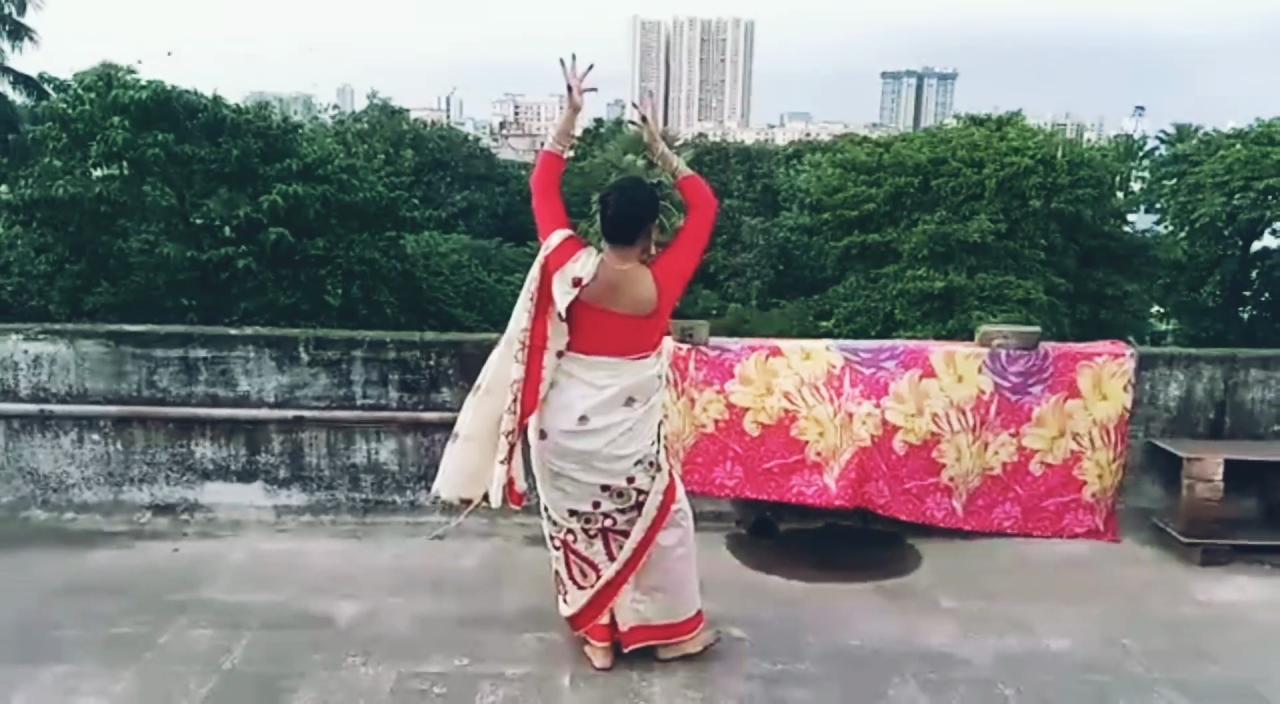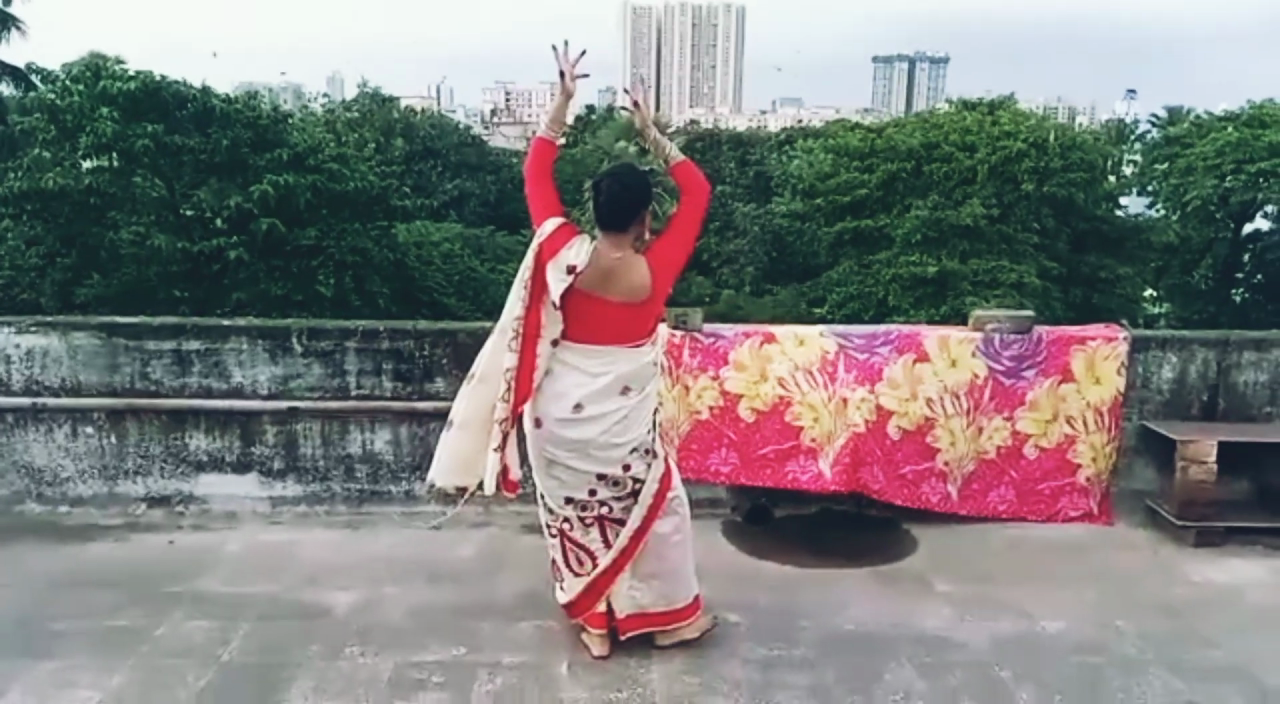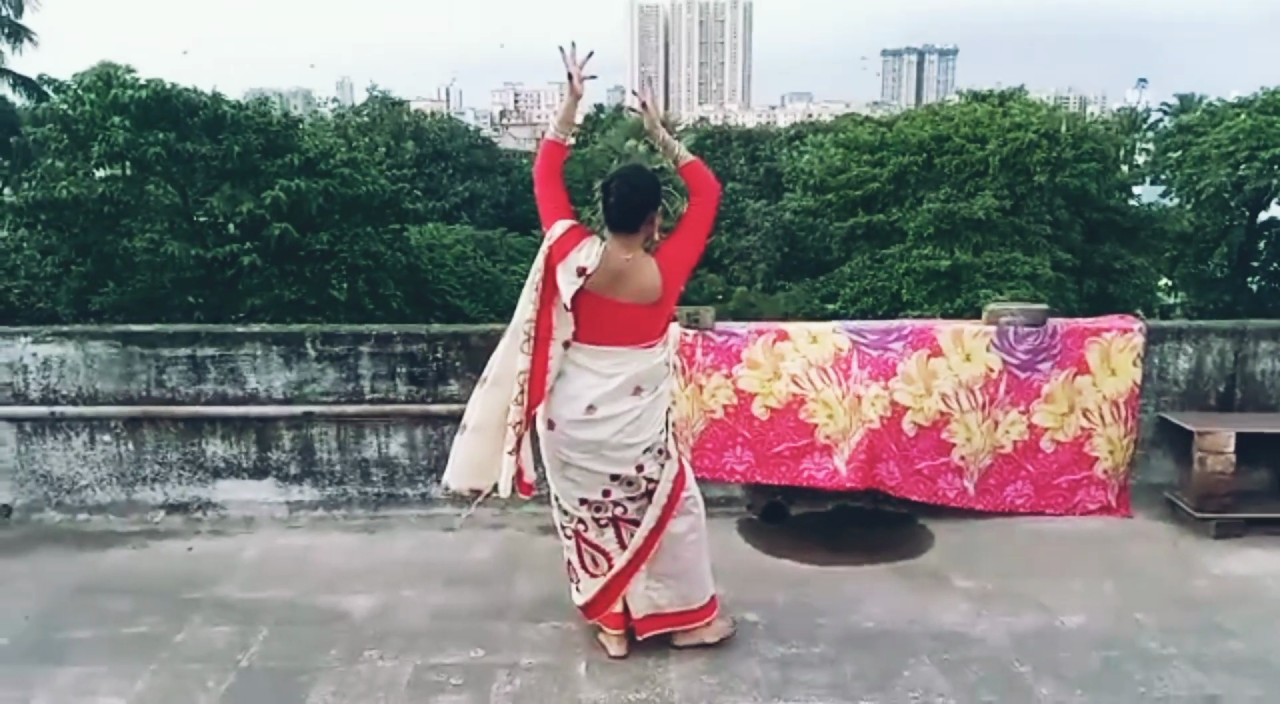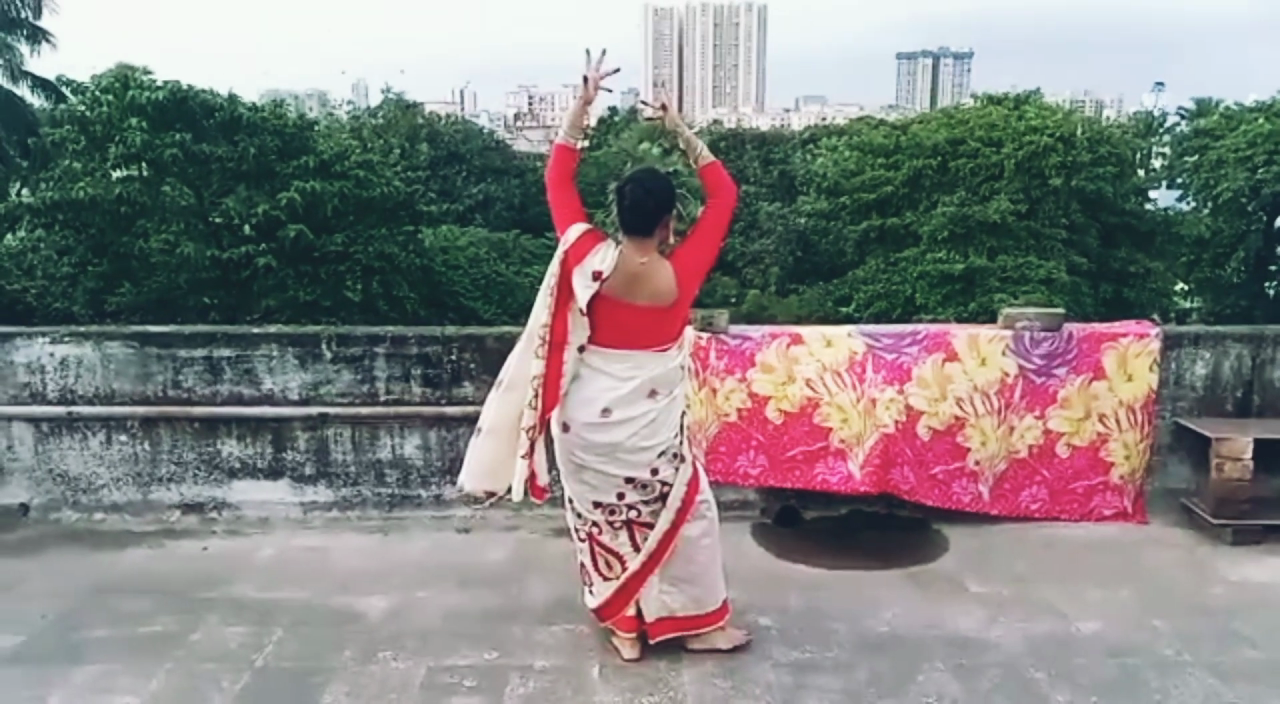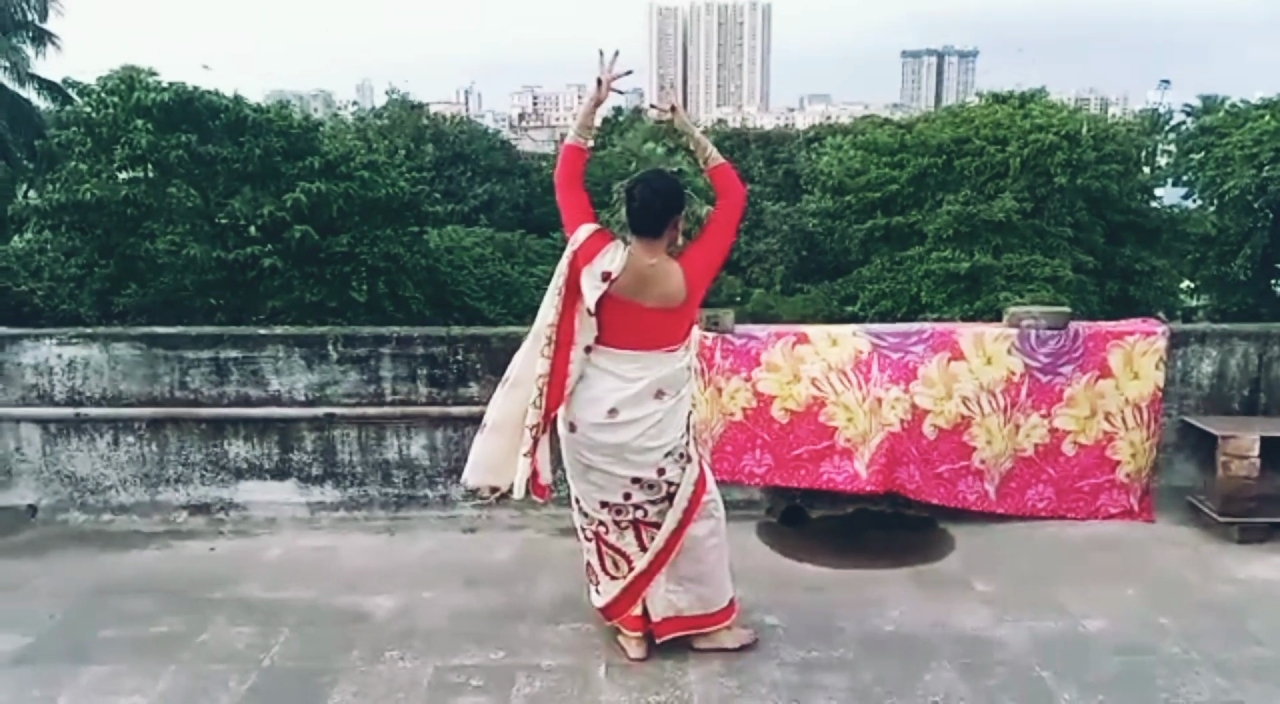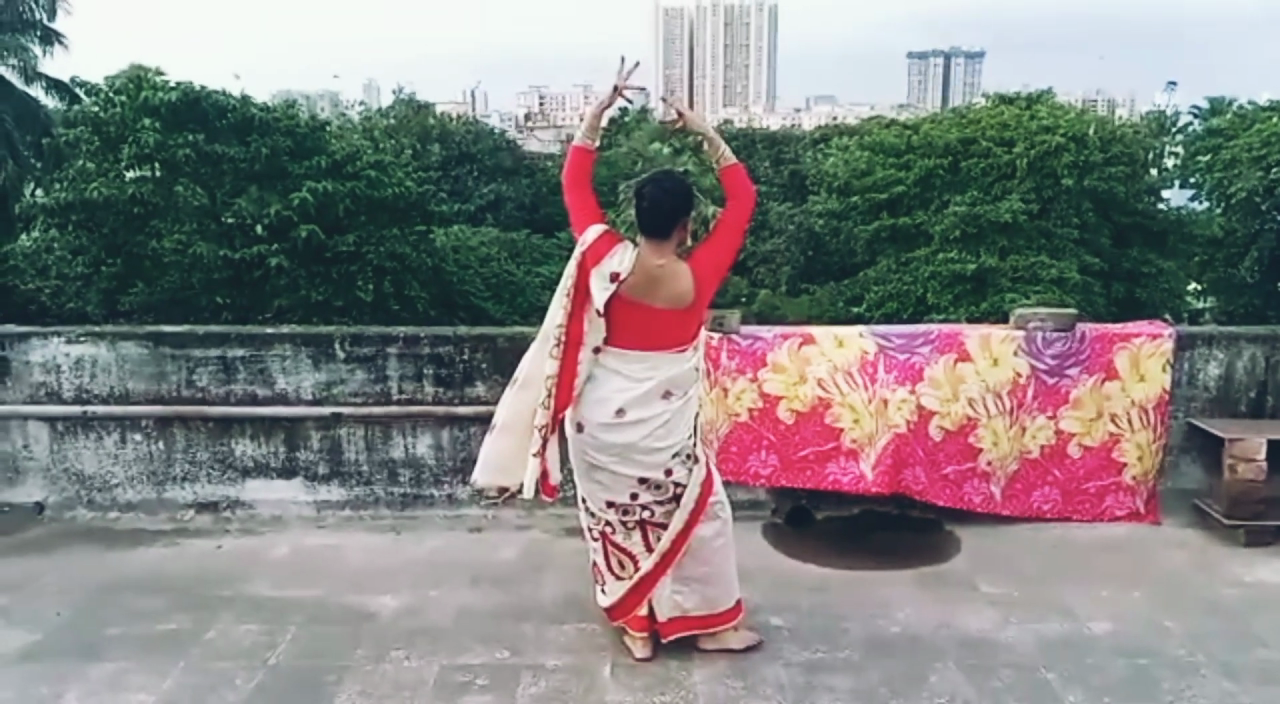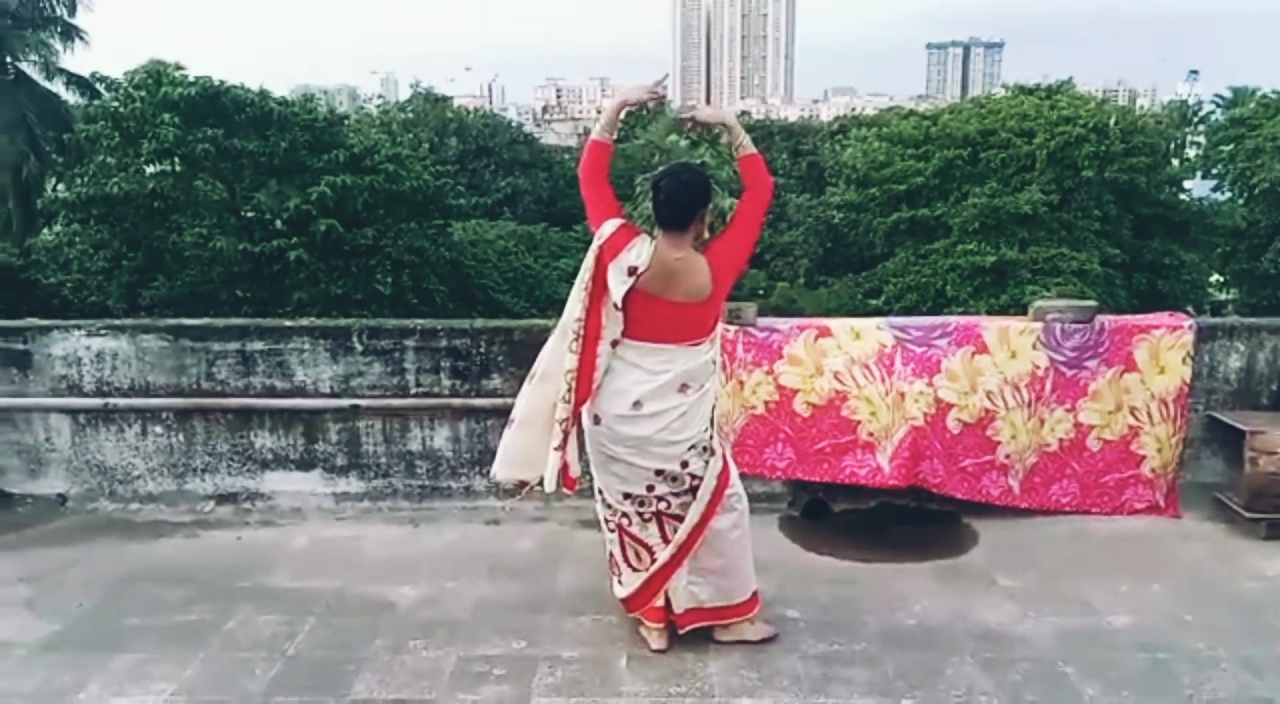
dt=0.5s
person 1, frame 1
left shoulder: (571, 269)
right shoulder: (661, 284)
left elbow: (544, 186)
right elbow: (704, 205)
left wrist: (571, 115)
right wrist: (659, 146)
left hip: (564, 430)
right hip: (628, 437)
left knee: (576, 528)
right knee: (662, 521)
left ankle: (597, 634)
right ankle: (671, 628)
person 1, frame 2
left shoulder: (564, 256)
right shoulder: (656, 271)
left elbow: (536, 173)
right elbow: (697, 191)
left wrist: (563, 99)
right wrist: (650, 130)
left hip: (559, 419)
right hip: (623, 426)
left knee: (574, 517)
right knee: (658, 509)
left ankle: (595, 623)
right ankle: (670, 615)
person 1, frame 3
left shoulder: (574, 258)
right shoulder: (665, 273)
left elbow: (546, 176)
right elbow: (707, 192)
left wrist: (572, 102)
right wrist: (659, 133)
left hip: (572, 420)
right hip: (636, 424)
left knee: (588, 517)
right knee: (674, 509)
left ankle: (611, 624)
right ankle: (688, 617)
person 1, frame 4
left shoulder: (588, 260)
right shoulder: (680, 275)
left elbow: (557, 179)
right elbow: (724, 194)
left wrist: (583, 103)
right wrist: (681, 131)
left hip: (587, 423)
right hip: (650, 428)
left knee: (603, 521)
right knee: (686, 514)
left ankle: (623, 626)
right ankle: (699, 621)
person 1, frame 5
left shoulder: (598, 260)
right shoulder: (689, 277)
left elbow: (567, 180)
right elbow: (732, 196)
left wrist: (592, 105)
right wrist: (691, 132)
left hip: (593, 423)
right hip: (657, 429)
left knee: (610, 520)
right knee: (695, 514)
left ankle: (631, 626)
right ankle: (706, 622)
person 1, frame 6
left shoulder: (606, 261)
right shoulder: (698, 277)
left elbow: (574, 181)
right elbow: (743, 197)
left wrist: (600, 108)
right wrist: (706, 132)
left hip: (601, 424)
right hip: (663, 430)
left knee: (615, 521)
right knee: (701, 514)
left ankle: (635, 626)
right ankle: (711, 622)
person 1, frame 7
left shoulder: (624, 254)
right shoulder: (715, 270)
left elbow: (591, 175)
right elbow: (760, 190)
left wrist: (618, 107)
right wrist: (729, 125)
left hip: (618, 415)
right hip: (680, 423)
left knee: (633, 513)
right knee: (717, 506)
left ankle: (652, 618)
right ankle: (728, 614)
